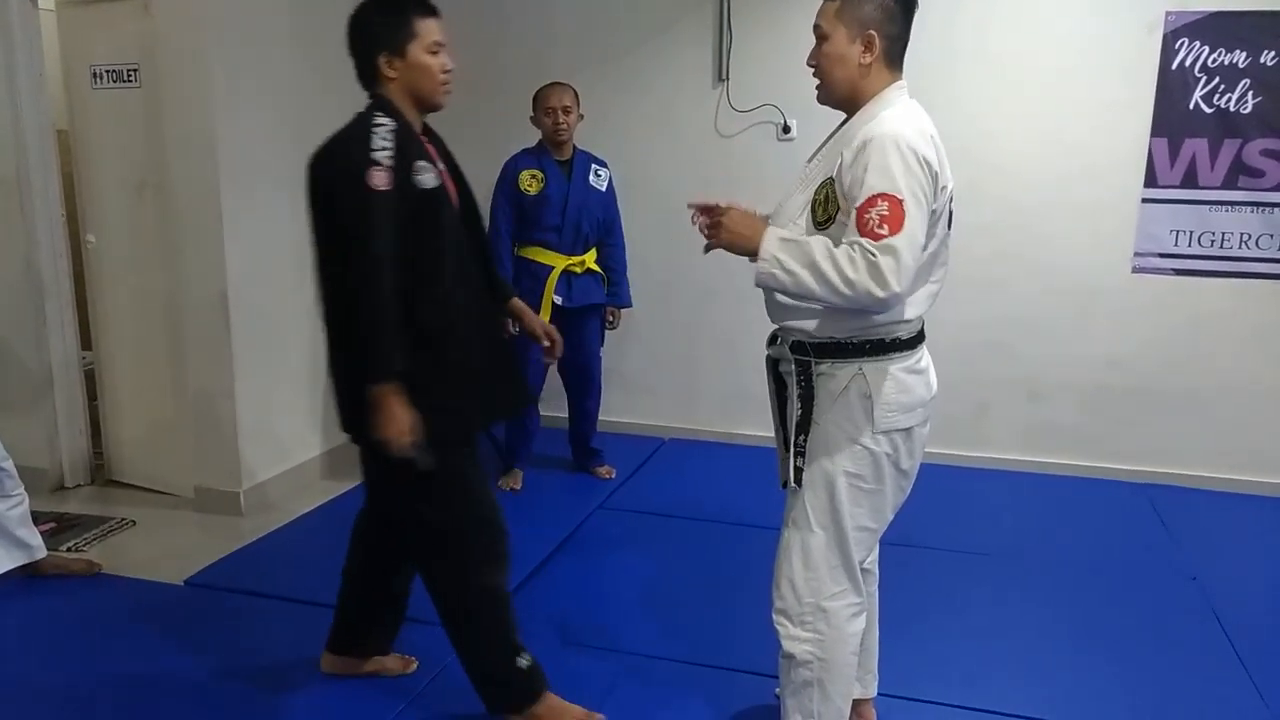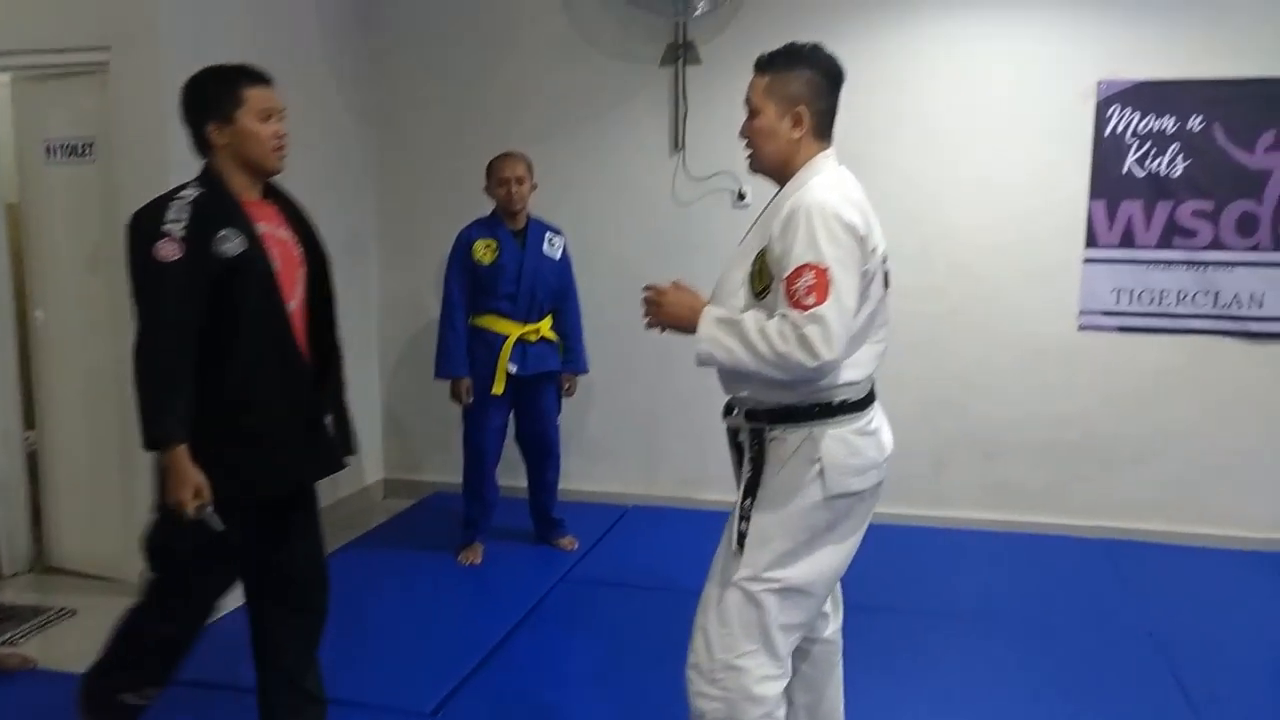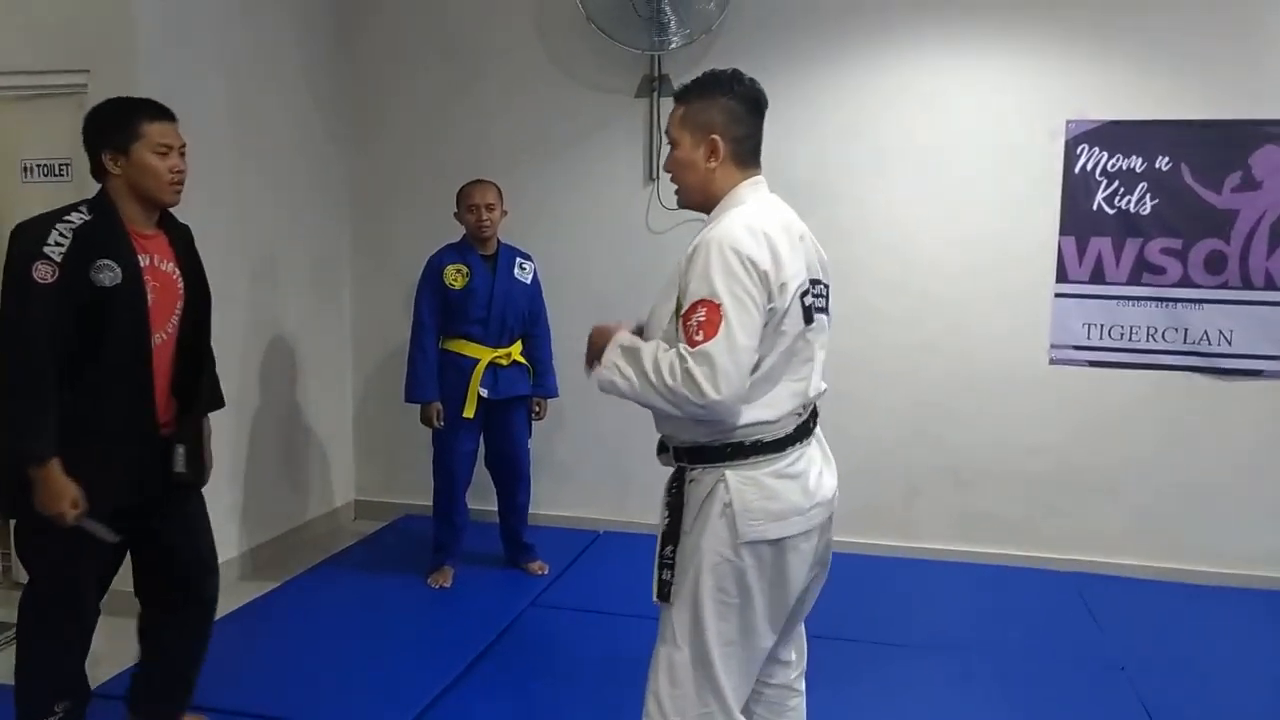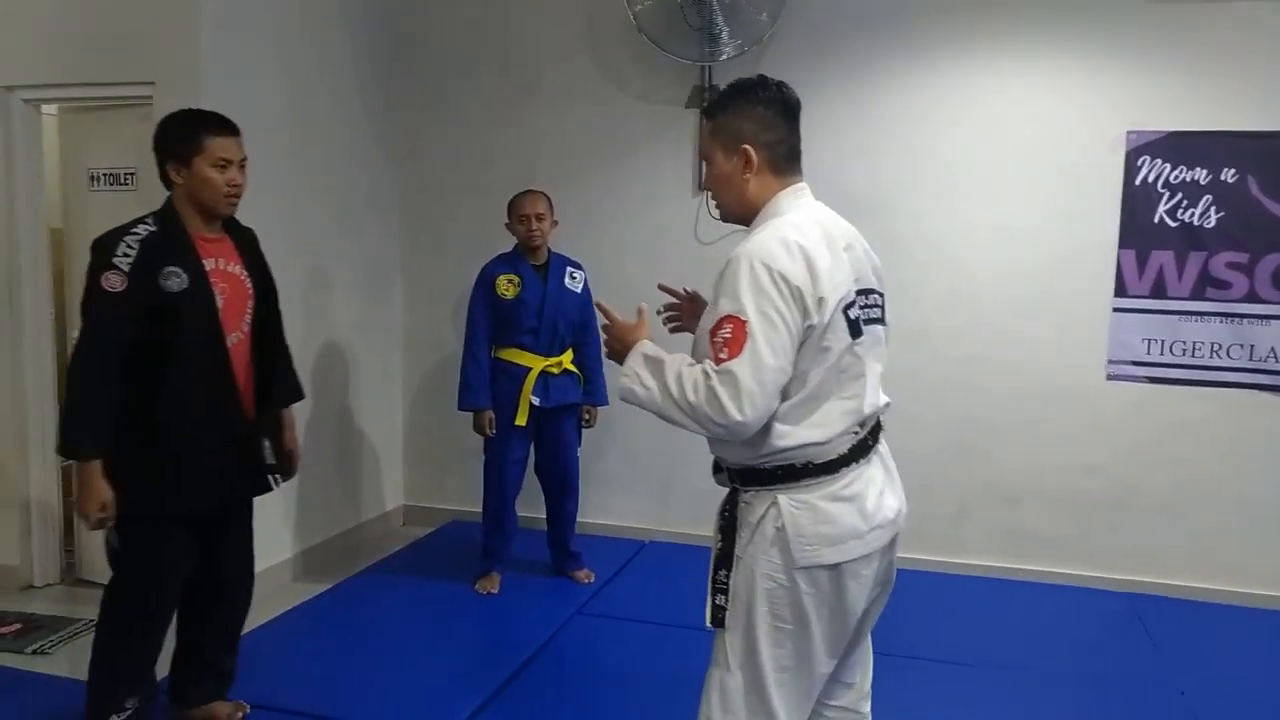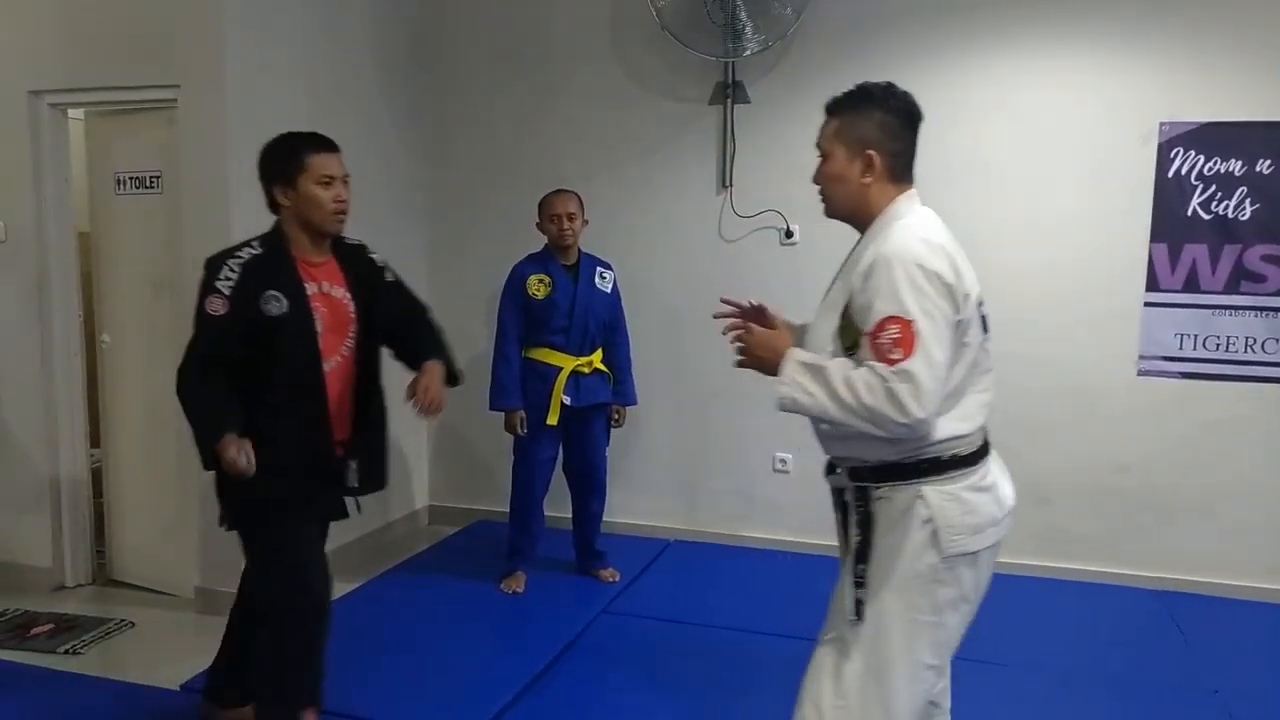
dt=0.4s
person 1, frame 1
left shoulder: (891, 137)
right shoulder: (867, 130)
left elbow: (877, 276)
left wrist: (761, 244)
right wrist: (758, 229)
left hip: (858, 387)
right hip: (843, 379)
left knee: (816, 582)
right knee: (844, 561)
person 1, frame 2
left shoulder: (817, 207)
right shoulder: (812, 198)
left elbow: (812, 345)
left wrist: (702, 322)
right wrist: (714, 310)
left hip: (812, 452)
right hip: (815, 443)
left knee: (732, 650)
right knee: (804, 625)
person 1, frame 3
left shoulder: (727, 240)
right shoulder: (788, 229)
left elbow: (702, 386)
left wrist: (617, 346)
right wrist: (664, 324)
left hip: (743, 495)
right hip: (796, 477)
person 1, frame 4
left shoulder: (766, 255)
right shoulder: (841, 237)
left elbow: (734, 405)
left wrist: (640, 354)
right wrist: (716, 325)
left hip: (800, 516)
right hip: (860, 495)
person 1, frame 5
left shoulder: (902, 256)
right shoulder: (894, 242)
left elbow: (904, 401)
left wrist: (789, 365)
right wrist: (792, 337)
left hip: (926, 512)
right hip: (913, 501)
person 2, frame 1
left shoulder: (413, 141)
right shoulder: (366, 151)
left elbow: (458, 253)
right elbow: (363, 284)
left wrist: (517, 309)
right wrist: (385, 393)
left hip: (433, 374)
right hip: (406, 385)
left knee: (398, 517)
right knee: (470, 534)
left ankle: (352, 645)
person 2, frame 2
left shoulder: (285, 213)
right shoulder: (177, 221)
right elbow: (162, 352)
left wrist: (323, 426)
right wrist: (175, 456)
left hip: (287, 446)
right hip: (218, 456)
left knee: (298, 590)
right knee: (184, 595)
person 2, frame 3
left shoulder: (178, 240)
right shoulder: (58, 240)
left wrist: (199, 429)
left hip: (161, 457)
right hip: (80, 463)
left knee: (190, 582)
right knee: (63, 602)
person 2, frame 4
left shoulder: (243, 243)
right shoulder: (136, 251)
left elbow: (267, 336)
right elbow: (98, 364)
left wrist: (284, 414)
right wrist: (90, 464)
left hip: (235, 451)
right hip: (164, 461)
left knee: (226, 586)
right knee: (146, 594)
person 2, frame 5
left shoulder: (359, 262)
right shoulder: (242, 272)
left elbow: (408, 319)
right elbow: (201, 368)
left wrist: (432, 362)
right wrist: (222, 434)
left hip: (331, 465)
right hip: (270, 469)
left knee: (273, 585)
right knee: (300, 596)
person 3, frame 1
left shoulder: (598, 172)
right shoulder: (518, 168)
left elbow: (612, 239)
right elbow: (500, 239)
left wrist: (616, 296)
left hip: (584, 292)
right hip: (533, 291)
left knee: (586, 379)
right knee: (525, 380)
left ankle: (588, 454)
right ankle: (514, 463)
person 3, frame 2
left shoulder: (552, 239)
right shoulder: (472, 238)
left elbow: (567, 307)
right elbow: (455, 309)
left wrist: (572, 364)
right wrist: (457, 370)
left hip: (540, 360)
right hip: (488, 359)
left knee: (544, 447)
right knee: (482, 450)
left ankle: (549, 525)
right ankle: (474, 535)
person 3, frame 3
left shoulder: (522, 265)
right shoulder: (443, 263)
left elbow: (538, 331)
right elbow: (425, 334)
left wrist: (541, 387)
right wrist: (426, 394)
left hip: (511, 383)
right hip: (458, 382)
left knee: (515, 471)
right knee: (452, 473)
left ankle: (520, 550)
right ankle: (444, 558)
person 3, frame 4
left shoulder: (573, 274)
right shoulder: (494, 273)
left elbow: (588, 340)
right elbow: (477, 343)
left wrist: (592, 395)
right wrist: (479, 402)
left hip: (561, 391)
right hip: (510, 391)
left knee: (563, 479)
right knee: (502, 481)
left ankle: (567, 558)
right ankle: (492, 565)
person 3, frame 5
left shoulder: (602, 274)
right shoulder: (525, 273)
left elbow: (617, 339)
right elbow: (508, 342)
left wrist: (621, 395)
right wrist: (511, 401)
left hip: (591, 391)
right hip: (540, 390)
left knee: (591, 479)
right knee: (530, 479)
left ankle: (591, 557)
right ankle: (517, 563)
